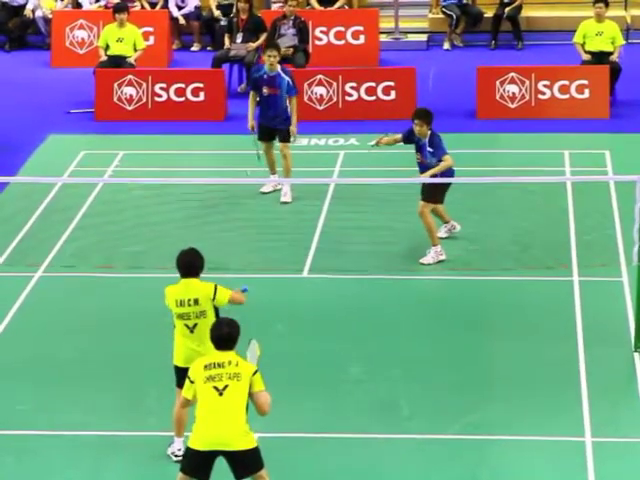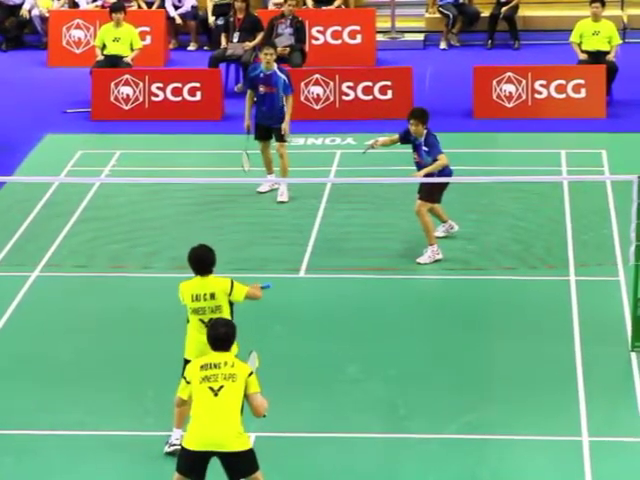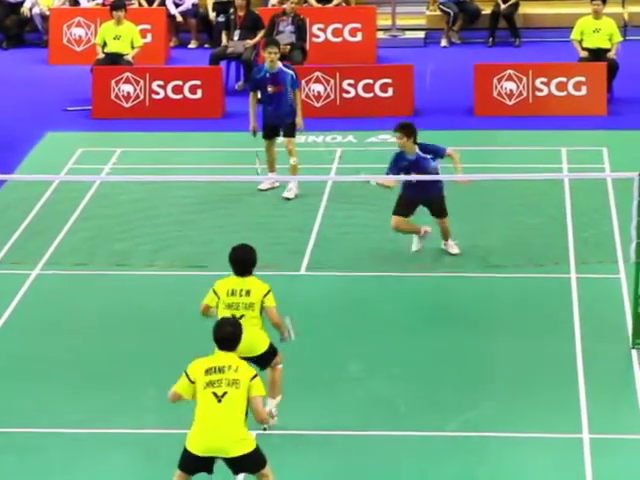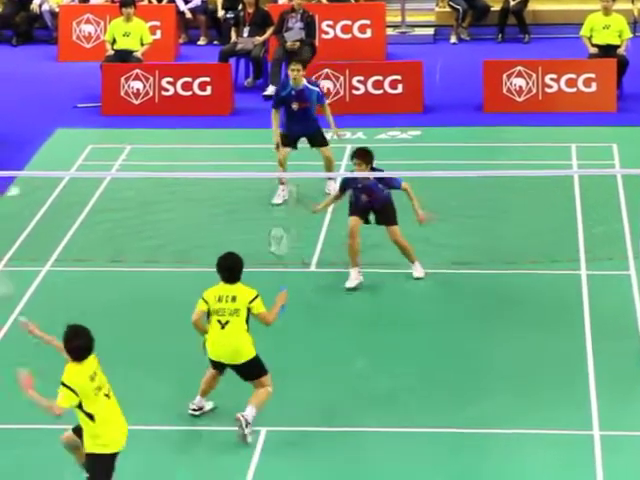
dt=0.7s
person 1, frame 1
left shoulder: (170, 292)
right shoulder: (209, 289)
right elbow: (241, 299)
right wrist: (234, 291)
left hip: (183, 356)
right hip: (211, 355)
left knee: (181, 400)
left ankle: (178, 445)
person 1, frame 2
left shoulder: (185, 288)
right shoulder: (225, 285)
right elbow: (256, 295)
right wrist: (256, 287)
left hip: (195, 351)
left ankle: (176, 437)
person 1, frame 3
left shoulder: (219, 286)
right shoulder: (262, 288)
left elbow: (204, 310)
right elbow: (275, 320)
left wrist: (211, 312)
right wrist: (283, 331)
right hip: (255, 344)
right knee: (276, 363)
right ankle: (271, 408)
person 1, frame 4
left shoulder: (209, 294)
right shoulder: (249, 294)
left elbow: (195, 320)
right elbow: (268, 320)
left wrist: (209, 332)
right wrist: (279, 302)
left hip: (216, 349)
right hip: (241, 351)
left knee: (215, 371)
right knee: (265, 386)
left ankle: (197, 404)
right ankle: (247, 415)
person 2, frame 1
left shoulder: (197, 366)
right shoulder: (248, 368)
left elbow: (183, 404)
right elbow: (263, 409)
right wrist: (267, 396)
left hip: (203, 438)
right hip: (238, 439)
person 2, frame 2
left shoulder: (193, 367)
right shoulder: (244, 369)
left elbow: (180, 402)
right elbow: (259, 411)
right wrist: (264, 403)
left hip: (197, 439)
right hip: (232, 439)
person 2, frame 3
left shoulder: (196, 367)
right shoulder: (248, 373)
left elbow: (173, 397)
right elbow: (260, 416)
right wrist: (269, 420)
left hip: (200, 441)
right hip: (236, 443)
person 2, frame 4
left shoulder: (72, 379)
right shoulder: (90, 360)
left elbow: (57, 410)
right elbow: (66, 351)
left wrist: (30, 392)
right wrist: (38, 334)
left hip: (103, 442)
right hip: (116, 428)
right knee: (67, 440)
person 3, frame 1
left shoulder: (286, 75)
right shoulder: (257, 73)
left elbow: (292, 99)
right elbow: (253, 95)
left wrist: (293, 123)
right wrist: (251, 118)
left hip: (283, 120)
right hip: (264, 119)
left knee: (284, 150)
right knee: (267, 149)
left ankle: (286, 187)
right ankle: (274, 180)
person 3, frame 2
left shoulder: (282, 74)
right shoulder: (254, 72)
left elbow: (289, 98)
right elbow: (250, 95)
left wrist: (286, 121)
right wrist: (247, 118)
left hip: (279, 119)
right hip: (261, 118)
left knee: (281, 150)
right knee: (264, 148)
left ankle: (283, 186)
right ankle: (272, 180)
person 3, frame 3
left shoulder: (288, 72)
right shoulder: (258, 73)
left elbow: (296, 93)
right elbow: (253, 96)
left wrist: (299, 115)
right wrist: (252, 120)
left hip: (288, 115)
right hip: (269, 116)
left knee: (290, 147)
right knee: (269, 146)
left ankle: (293, 183)
right ankle: (272, 177)
person 3, frame 4
left shoulder: (314, 88)
right shoulder: (282, 90)
left elbow: (324, 105)
right elbow: (275, 111)
left wrist: (332, 125)
right wrist: (276, 133)
left hip: (312, 126)
right hip: (290, 128)
left knee: (328, 155)
right knee: (281, 158)
left ankle: (331, 183)
right ankle: (283, 189)
person 4, frame 1
left shoulder: (434, 141)
right shoulder: (413, 133)
left elbow: (449, 162)
right elbow: (396, 139)
left wrist: (428, 173)
right wrist: (384, 141)
left hip: (441, 177)
right hip: (431, 177)
left knee: (423, 209)
right knee: (430, 203)
left ankle: (437, 251)
right ankle: (450, 225)
person 4, frame 2
left shoulder: (430, 140)
right shoulder: (410, 133)
left elbow: (444, 161)
right elbow: (393, 140)
left wrist: (423, 171)
right wrist: (380, 142)
left hip: (439, 176)
right hip: (430, 176)
left knee: (420, 208)
right knee: (427, 202)
left ankle: (434, 250)
right ankle: (448, 225)
person 4, frame 3
left shoulder: (428, 149)
right shoulder: (397, 159)
left elbow: (452, 153)
right elbow: (390, 183)
left wrist: (459, 171)
right wrist: (377, 181)
left hip: (433, 191)
right hip: (411, 191)
left knee: (443, 225)
right knee: (396, 225)
left ankle: (447, 242)
right ankle: (421, 231)
person 4, frame 4
left shoulder: (380, 176)
right shoulder: (350, 179)
left elbow: (406, 188)
right elbow: (339, 194)
left wrist: (418, 210)
right wrist: (321, 206)
left hip: (383, 204)
right hip: (359, 204)
left knee: (397, 239)
right knee: (352, 230)
left ankle: (415, 264)
right ankle: (355, 272)
